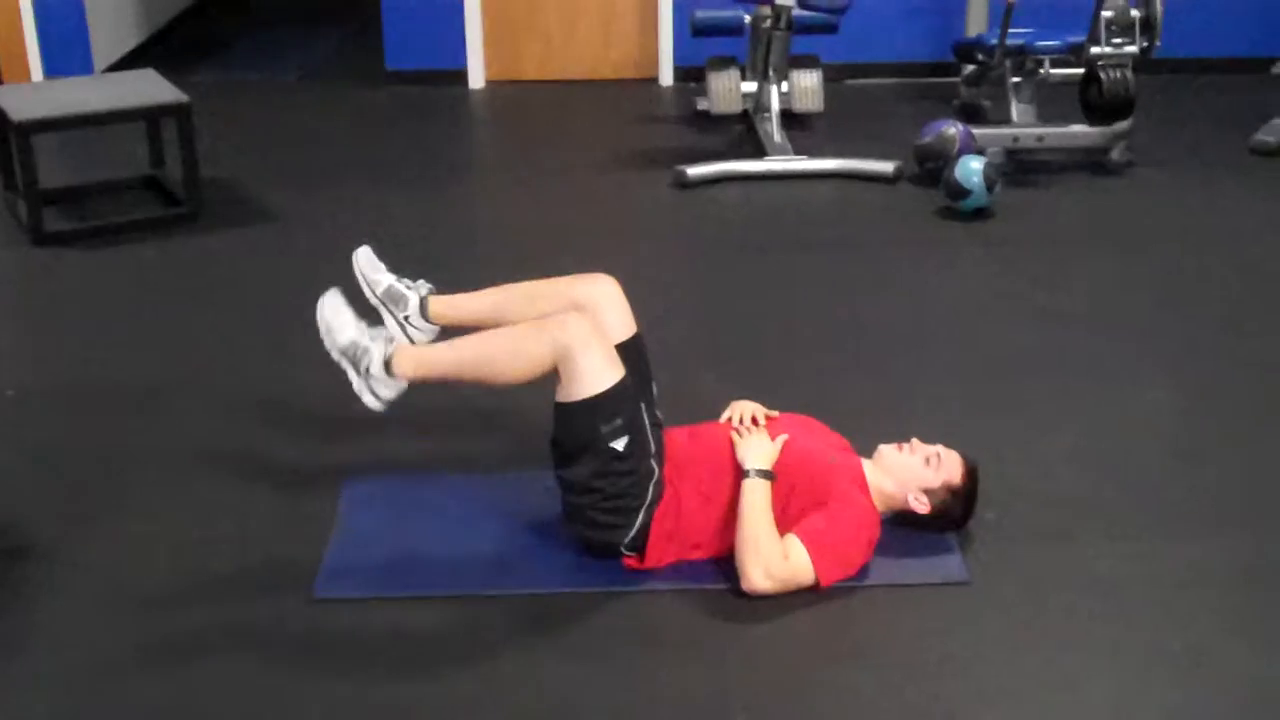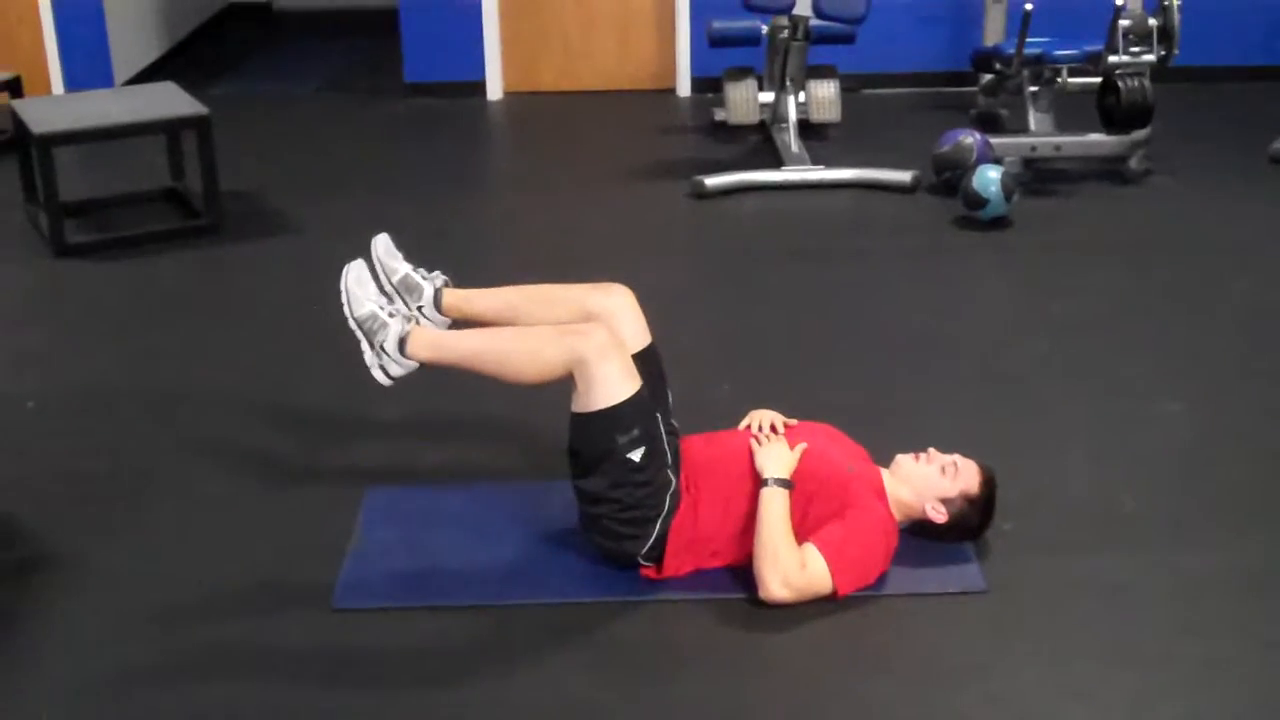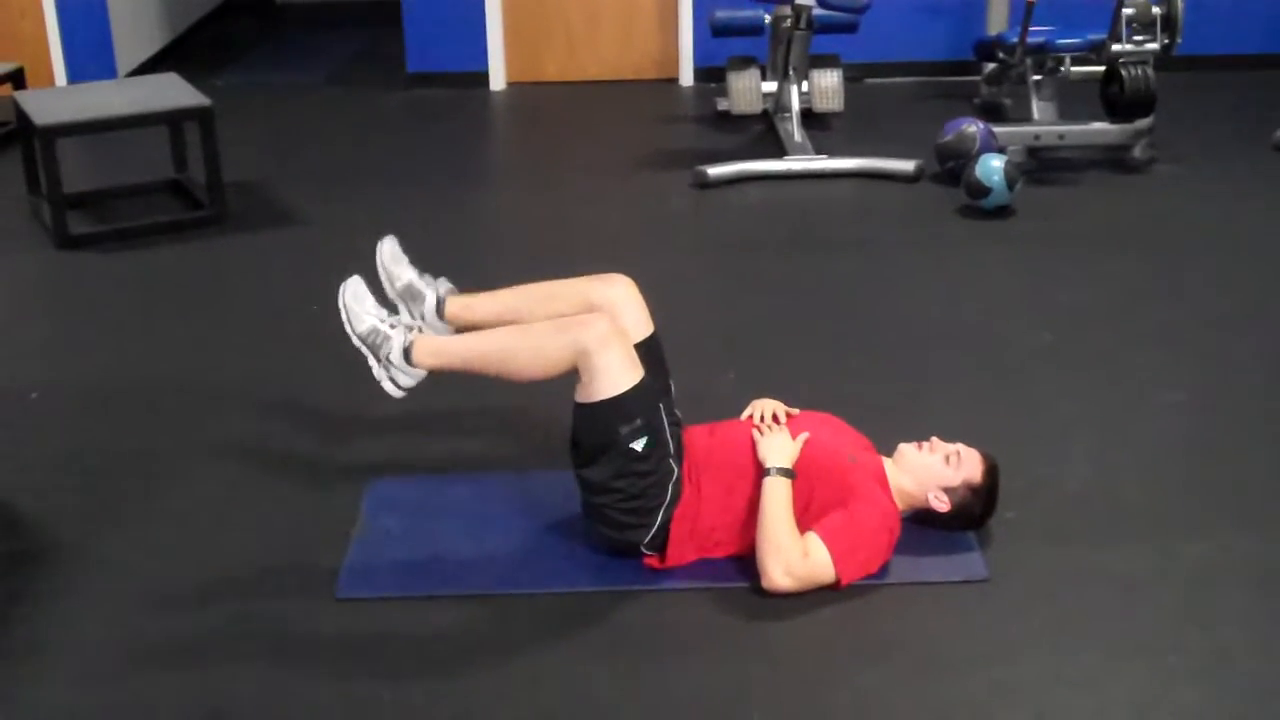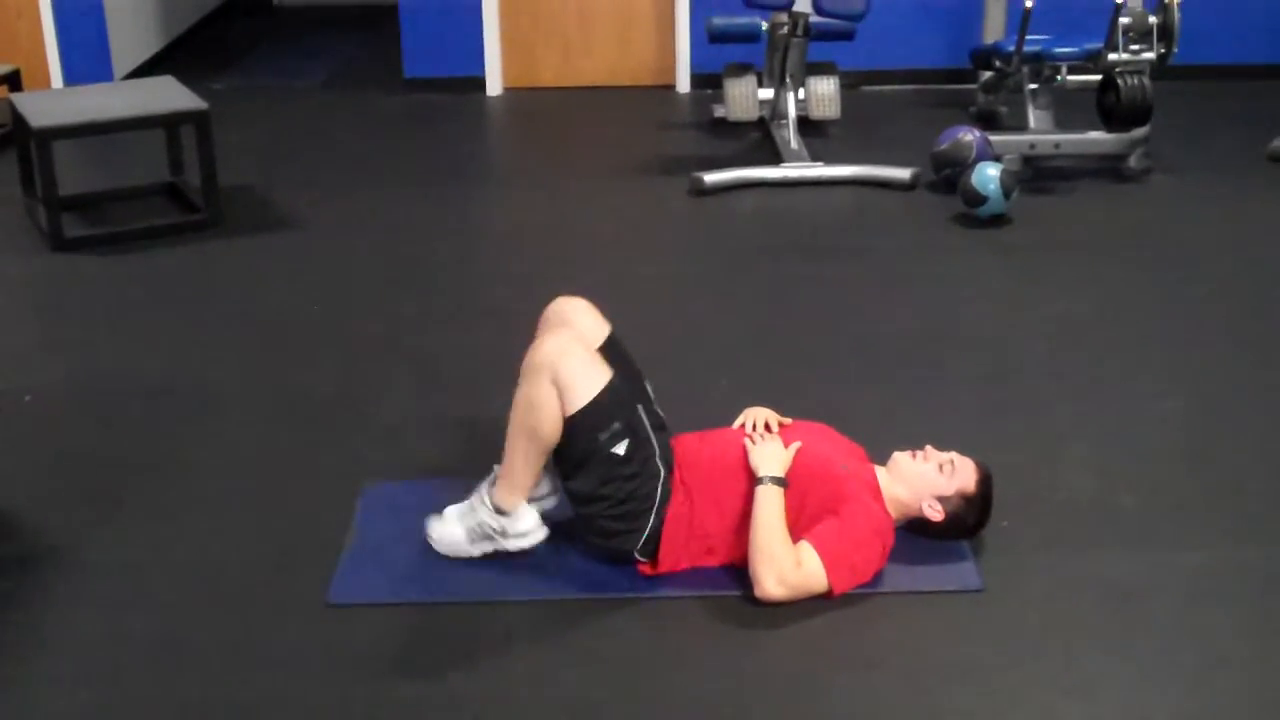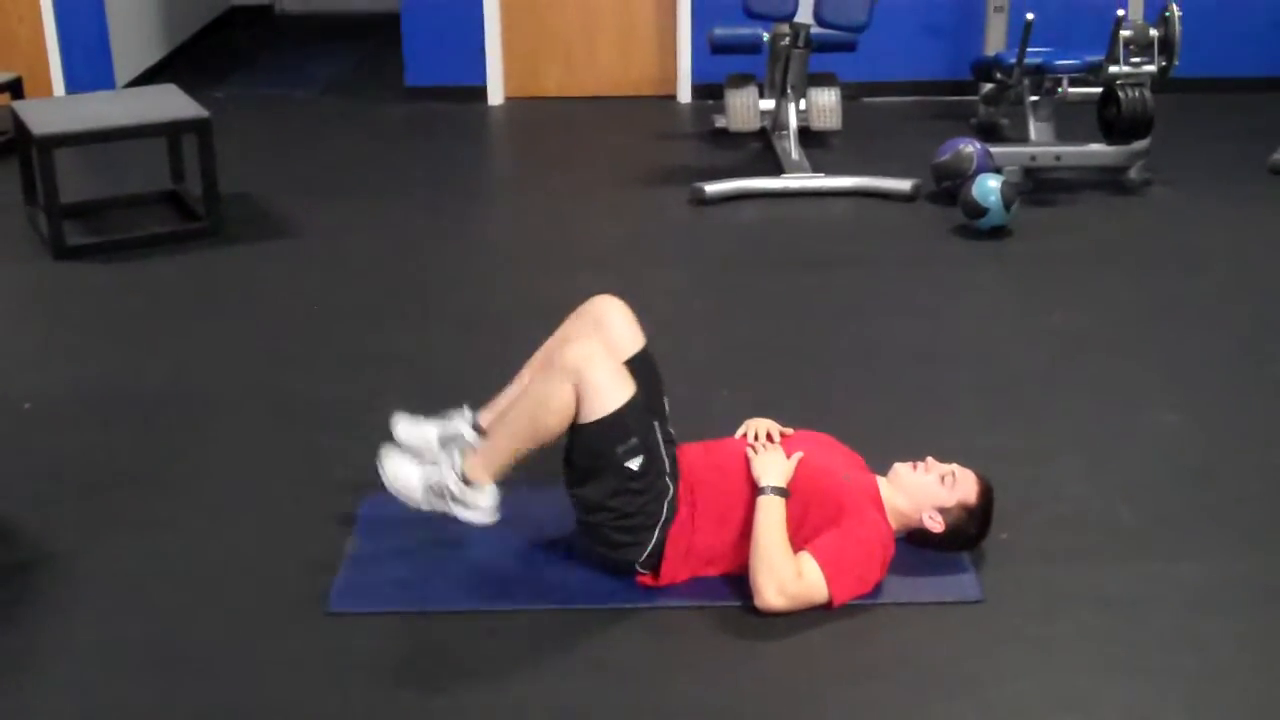
dt=0.4s
person 1, frame 1
left shoulder: (854, 521)
right shoulder: (840, 456)
left elbow: (759, 574)
left wrist: (758, 470)
right wrist: (749, 413)
left hip: (630, 509)
right hip: (654, 457)
left knee: (576, 333)
right knee: (597, 293)
left ankle: (389, 364)
right ankle: (423, 311)
person 1, frame 2
left shoulder: (871, 531)
right shoulder: (856, 465)
left elbow: (777, 584)
left wrist: (775, 479)
right wrist: (767, 422)
left hip: (647, 520)
right hip: (669, 464)
left knee: (593, 343)
right knee: (611, 301)
left ankle: (404, 345)
right ankle: (436, 302)
person 1, frame 3
left shoulder: (873, 520)
right shoulder: (859, 453)
left elbow: (779, 572)
left wrist: (777, 469)
right wrist: (769, 410)
left hip: (648, 507)
right hip: (671, 453)
left knee: (597, 332)
right knee: (611, 291)
left ankle: (409, 355)
right ankle: (438, 308)
person 1, frame 4
left shoulder: (867, 526)
right shoulder: (853, 460)
left elbow: (773, 582)
left wrist: (771, 476)
right wrist: (763, 420)
left hip: (644, 515)
right hip: (663, 463)
left knee: (552, 355)
right knee: (568, 314)
left ankle: (508, 515)
right ankle: (530, 478)
person 1, frame 5
left shoulder: (868, 539)
right shoulder: (852, 470)
left elbow: (773, 592)
left wrist: (772, 487)
right wrist: (763, 432)
left hip: (645, 527)
right hip: (671, 475)
left knee: (585, 357)
right knee: (608, 314)
left ankle: (470, 485)
right ankle: (477, 434)
